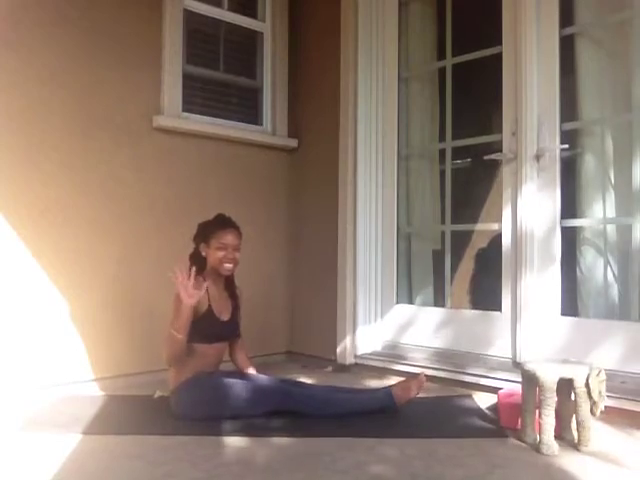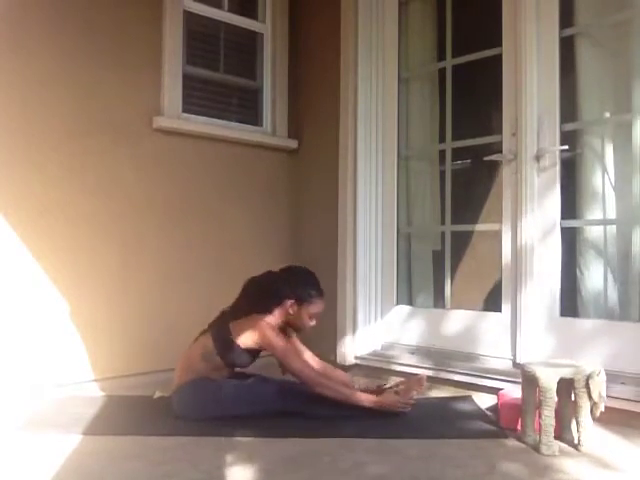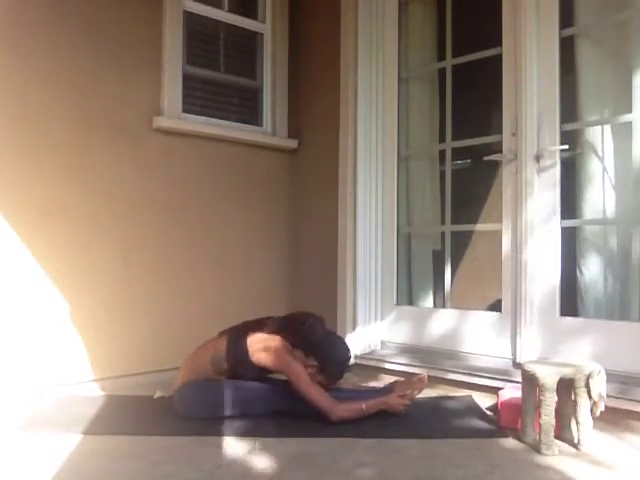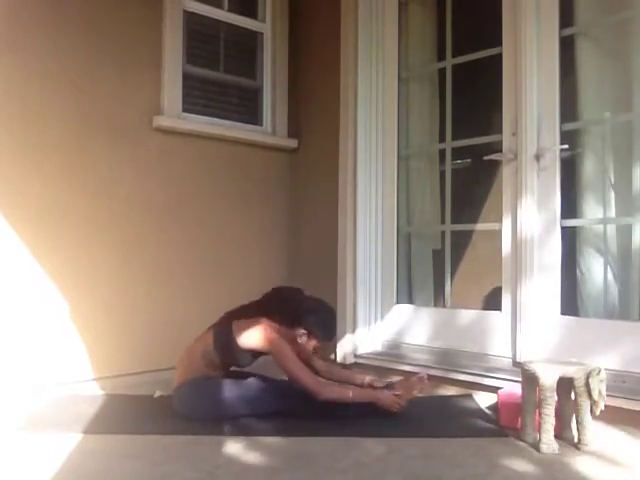
dt=1s
person 1, frame 1
left shoulder: (232, 293)
right shoulder: (193, 291)
right elbow: (171, 355)
left wrist: (259, 383)
right wrist: (187, 308)
left hip: (211, 383)
right hip: (191, 392)
left knee: (287, 387)
right knee: (283, 395)
left ankle: (384, 395)
right ankle: (387, 397)
person 1, frame 2
left shoulder: (275, 323)
right shoulder: (266, 330)
left elbow: (316, 365)
right elbow: (316, 384)
left wrist: (372, 388)
right wrist: (374, 400)
left hip: (210, 384)
right hip: (194, 394)
left knee: (288, 390)
right knee: (285, 397)
left ankle: (387, 395)
right ankle: (383, 404)
person 1, frame 3
left shoulder: (295, 343)
right shoulder: (282, 355)
left elbow: (325, 389)
right elbow: (334, 411)
left wrist: (380, 392)
right wrist: (383, 403)
left hip: (212, 384)
right hip: (194, 393)
left knee: (295, 393)
right knee: (285, 398)
person 1, frame 4
left shoulder: (280, 326)
right shoulder: (270, 334)
left elbow: (317, 366)
right elbow: (318, 390)
left wrist: (363, 380)
right wrist: (372, 396)
left hip: (209, 383)
right hip: (194, 394)
left knee: (296, 390)
right knee: (287, 397)
left ankle: (387, 395)
right ankle: (389, 399)
